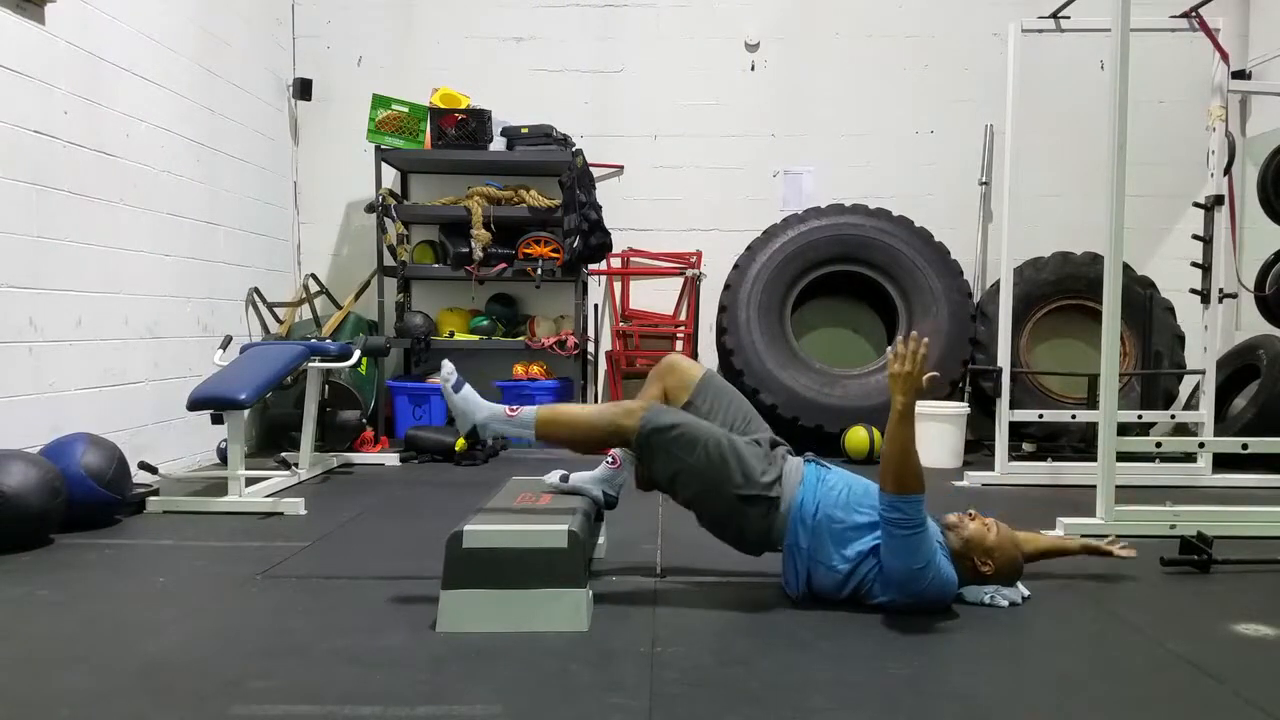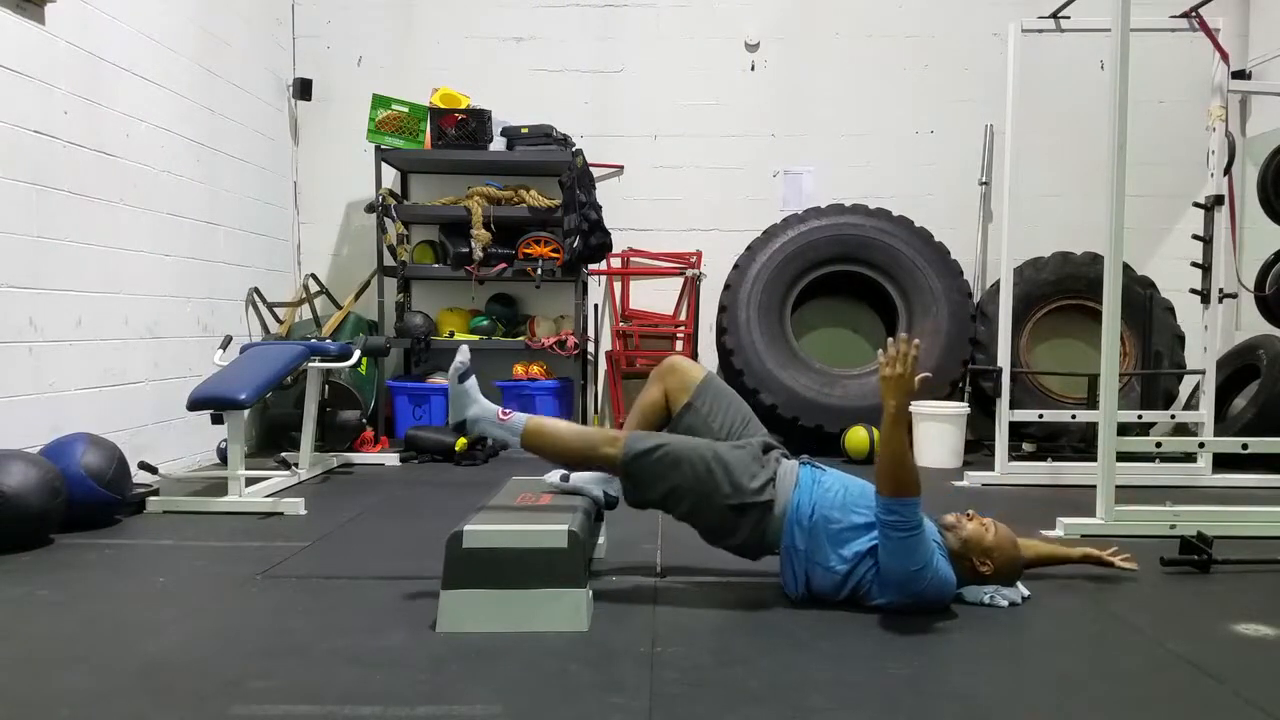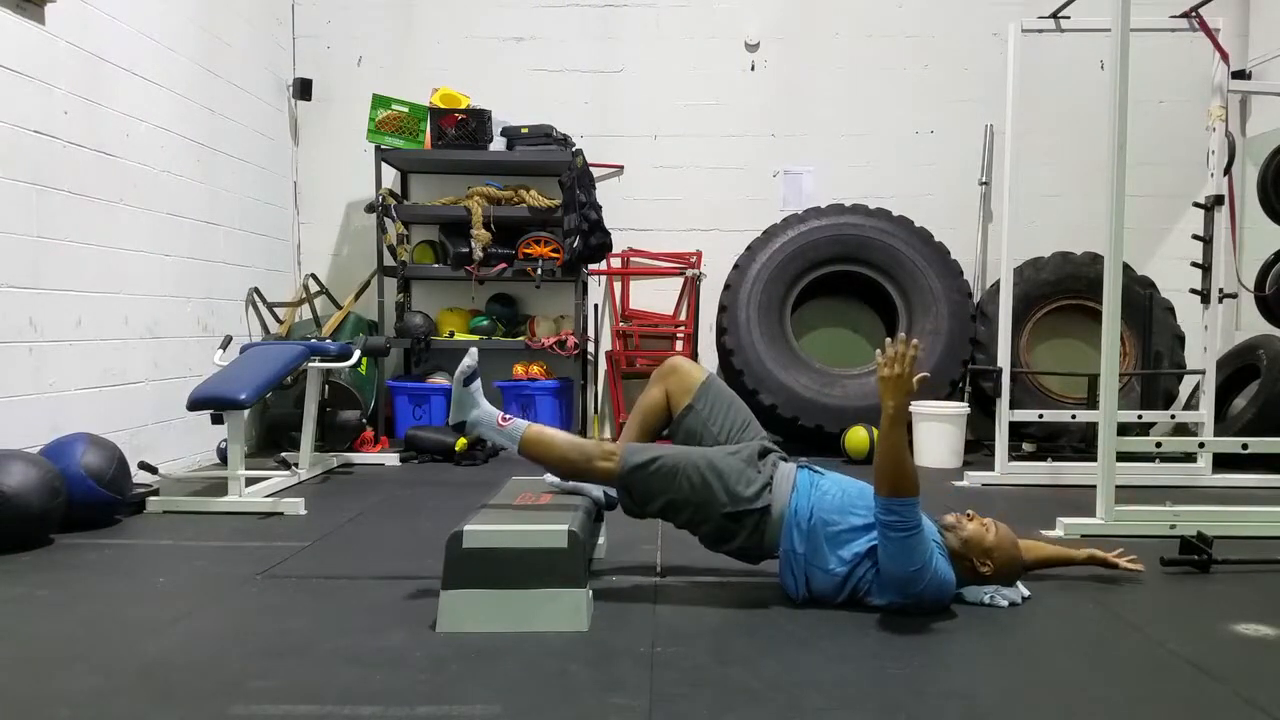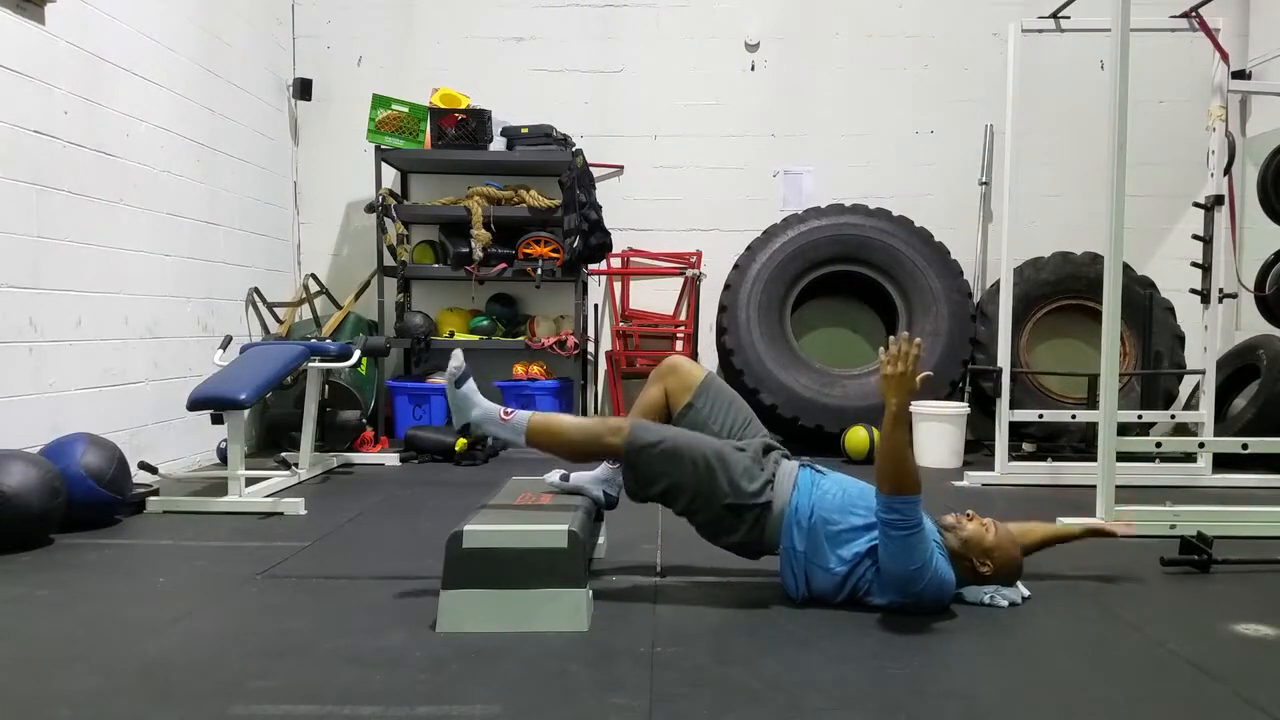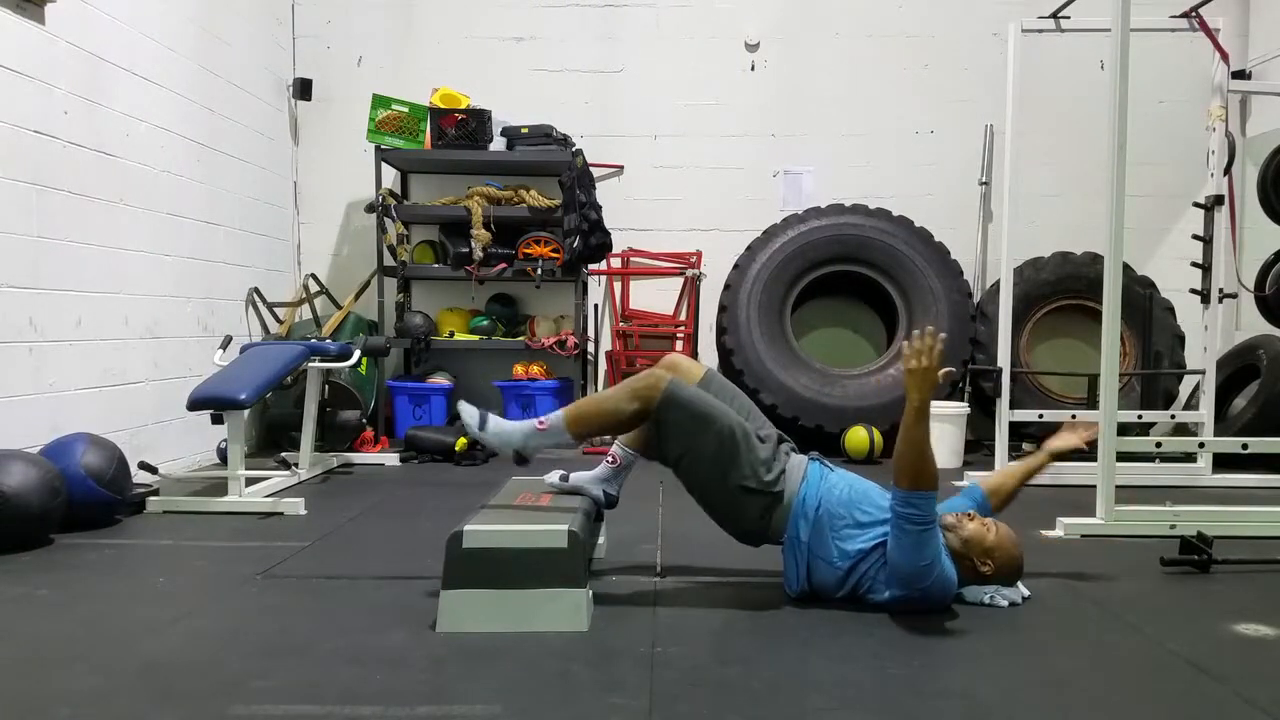
dt=0.2s
person 1, frame 1
left shoulder: (928, 577)
right shoulder: (943, 547)
left elbow: (899, 504)
right elbow: (1017, 542)
left wrist: (902, 406)
right wrist: (1083, 542)
left hip: (764, 499)
right hip: (781, 468)
left knee: (632, 417)
right knee: (673, 369)
left ankle: (490, 418)
right ankle: (606, 481)
person 1, frame 2
left shoulder: (925, 575)
right shoulder: (939, 547)
left elbow: (897, 505)
right elbow: (1017, 551)
left wrist: (896, 409)
right wrist: (1081, 551)
left hip: (758, 504)
right hip: (776, 469)
left knee: (613, 444)
right knee: (673, 370)
left ankle: (486, 417)
right ankle: (604, 484)
person 1, frame 3
left shoulder: (926, 577)
right shoulder: (939, 545)
left elbow: (896, 508)
right elbow: (1016, 552)
left wrist: (894, 410)
right wrist: (1086, 553)
left hip: (756, 509)
right hip: (773, 473)
left knee: (605, 457)
right knee: (675, 370)
left ankle: (487, 419)
right ankle: (608, 487)
person 1, frame 4
left shoulder: (925, 577)
right shoulder: (940, 544)
left elbow: (898, 504)
right elbow: (1015, 536)
left wrist: (896, 408)
right wrist: (1079, 525)
left hip: (758, 504)
right hip: (773, 469)
left knee: (615, 433)
right knee: (674, 369)
left ankle: (487, 415)
right ankle: (603, 483)
person 1, frame 5
left shoulder: (929, 577)
right shoulder: (944, 538)
left elbow: (914, 500)
right elbow: (984, 492)
left wrist: (917, 403)
right wrist: (1048, 452)
left hip: (767, 490)
right hip: (783, 464)
left knee: (654, 386)
right knee: (674, 368)
left ankle: (518, 436)
right ankle: (606, 479)
